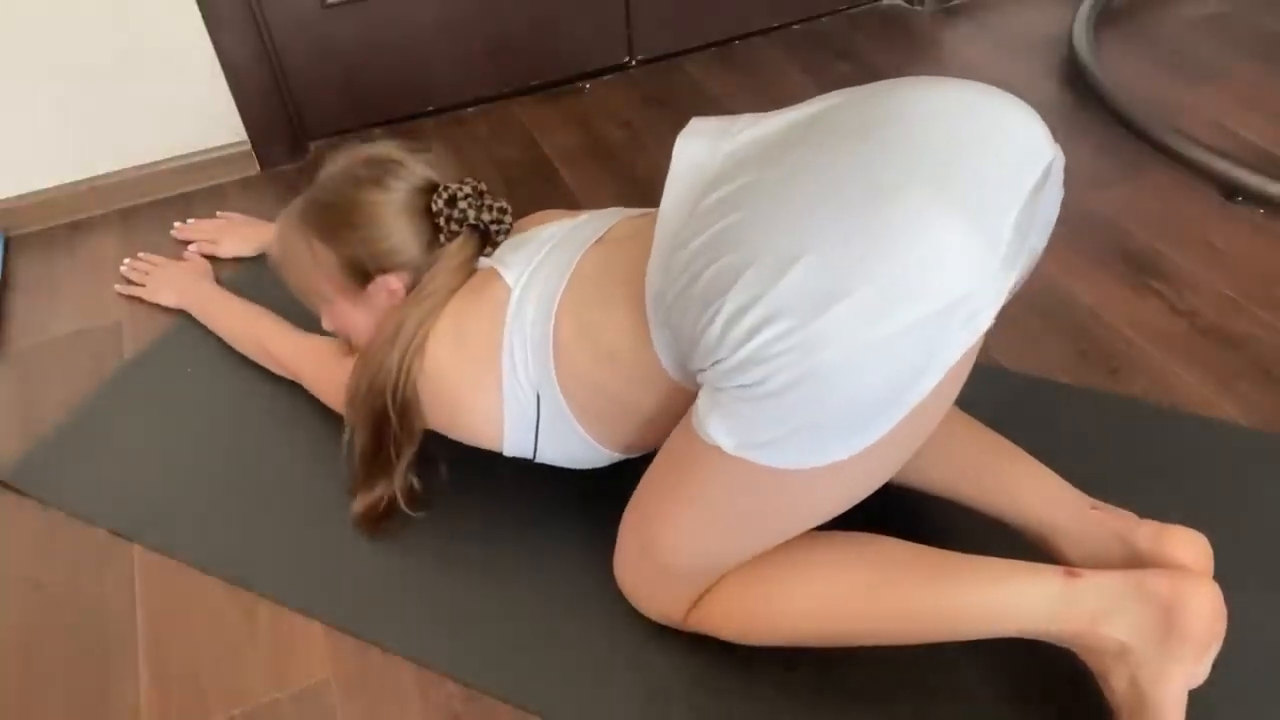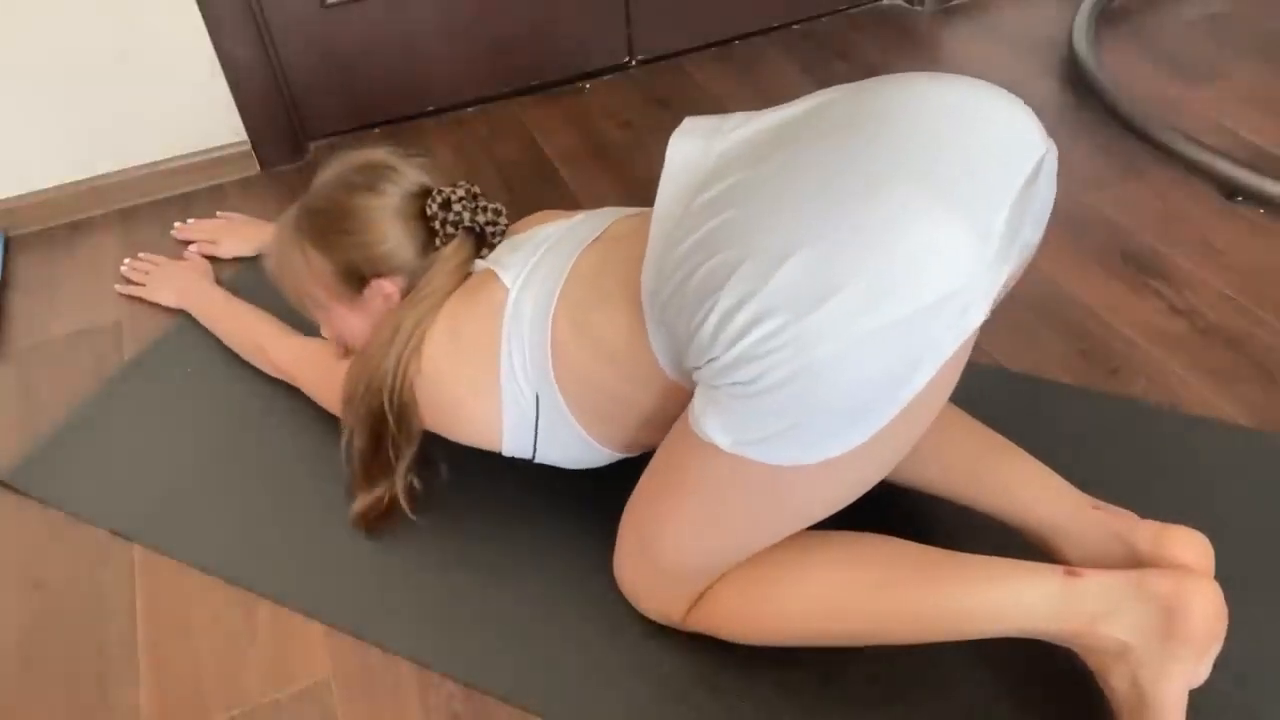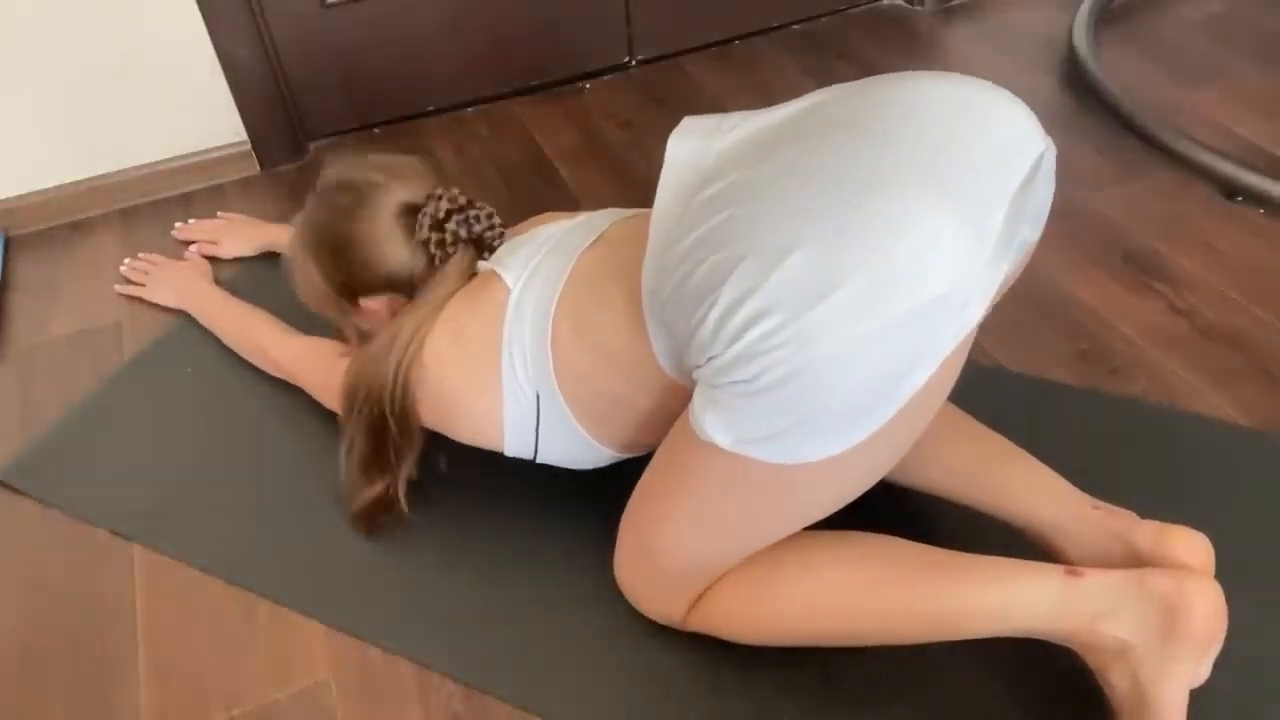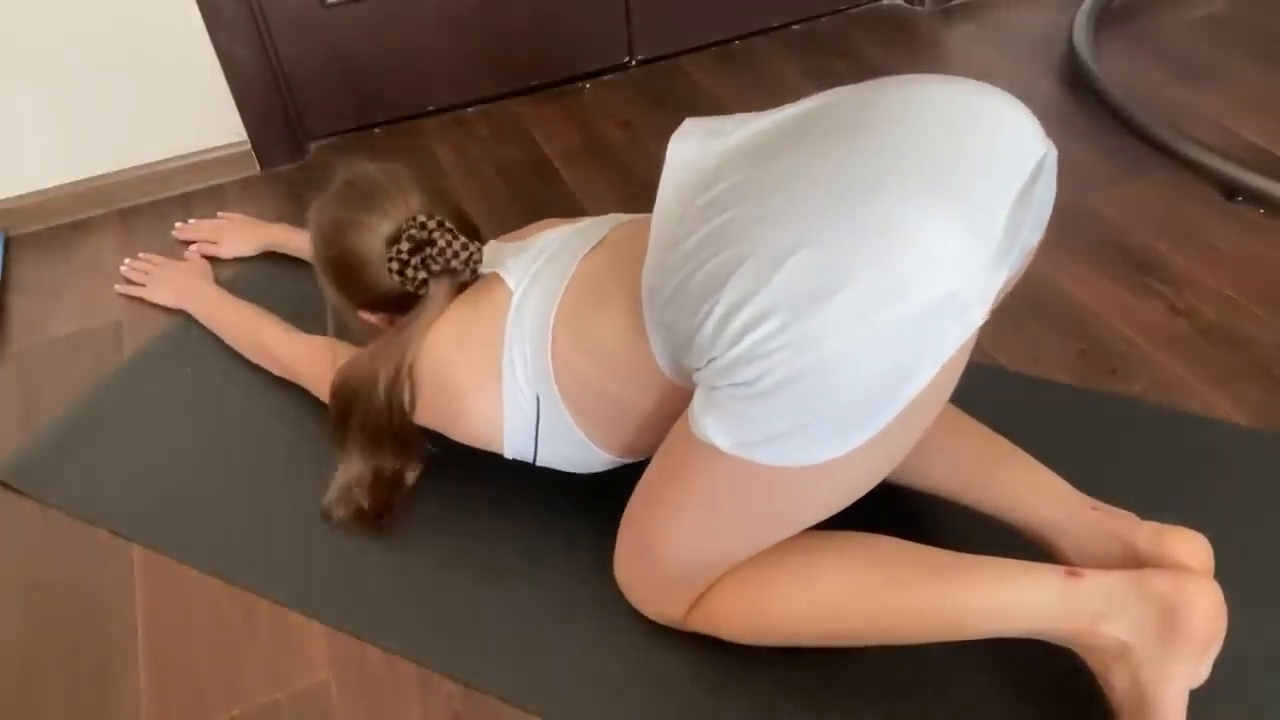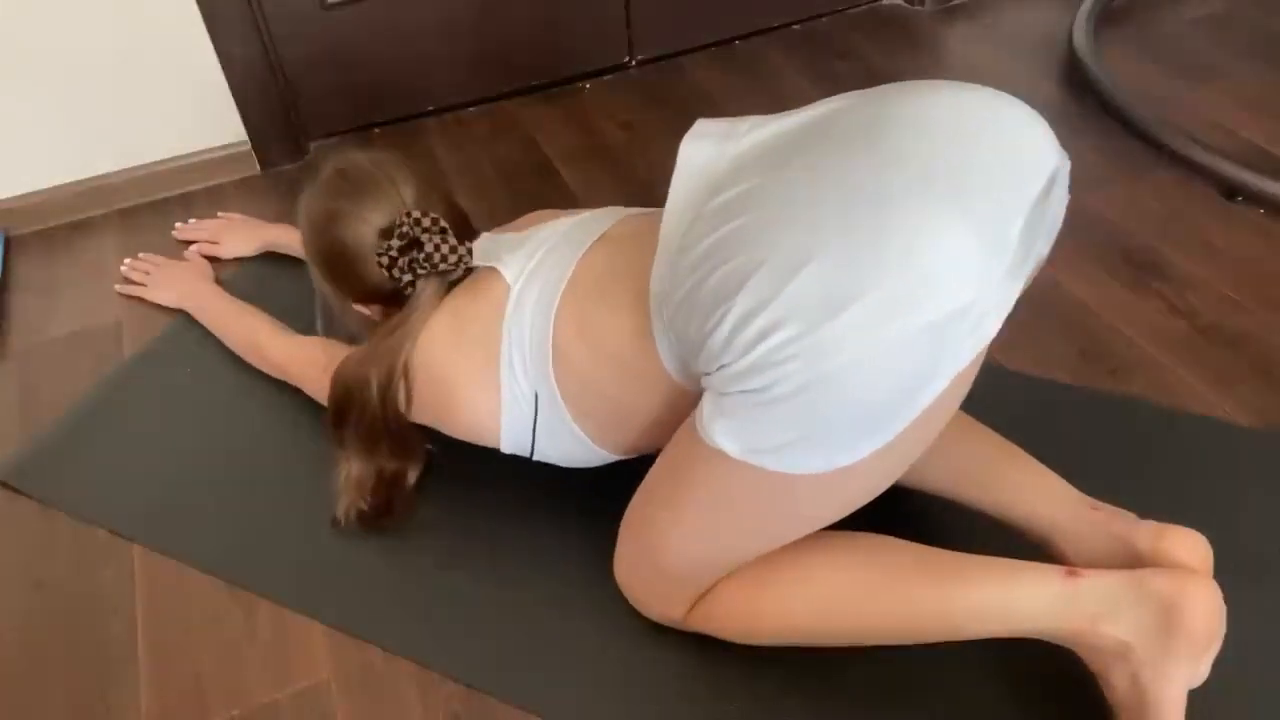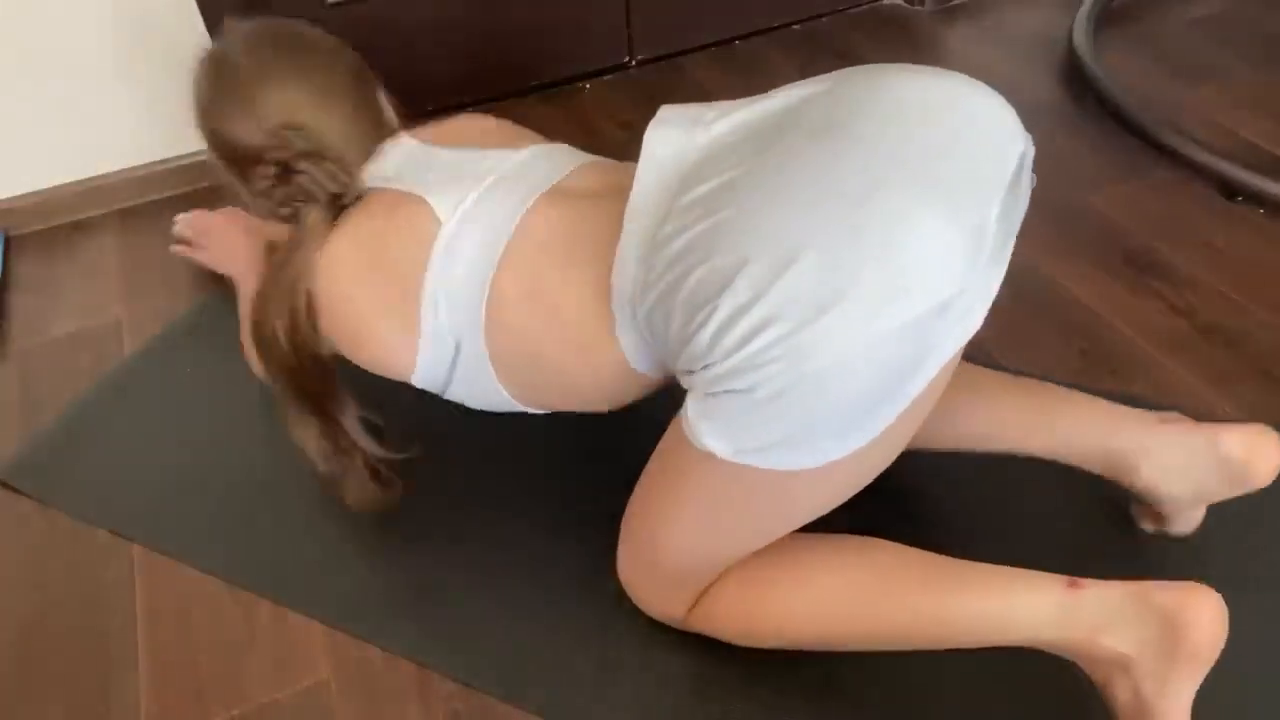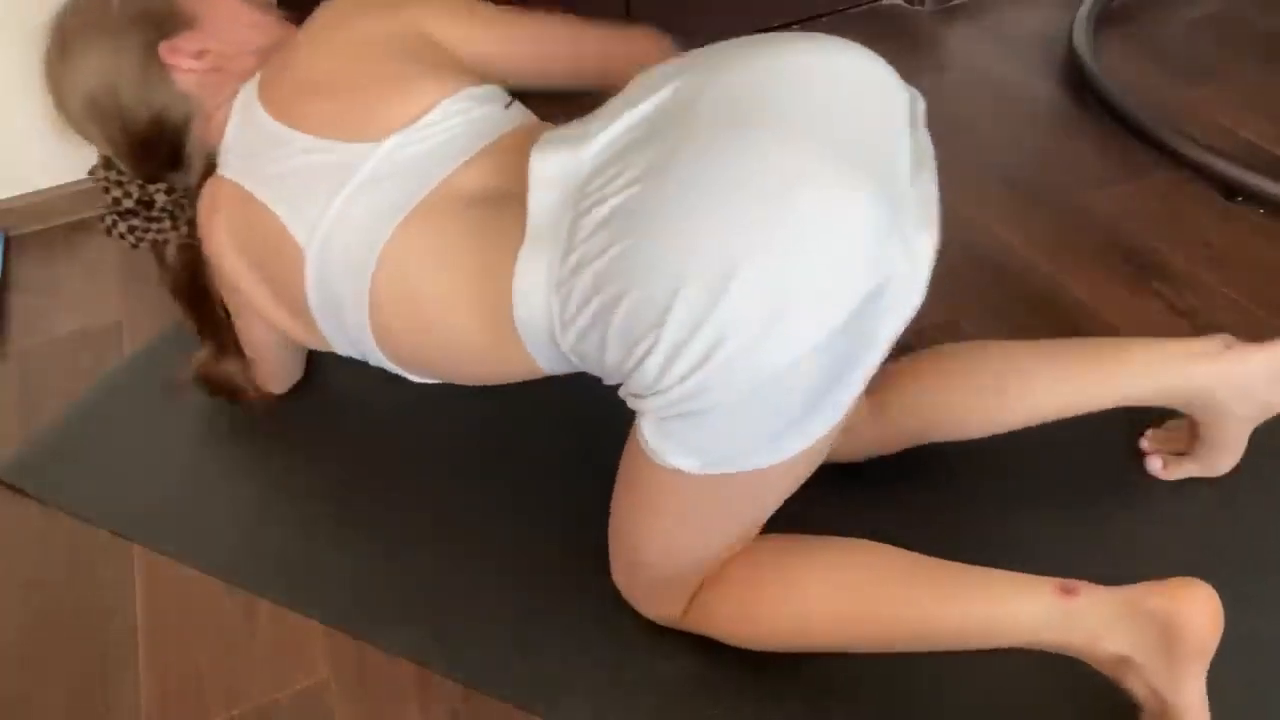
dt=0.4s
person 1, frame 1
left shoulder: (421, 367)
right shoulder: (509, 237)
left elbow: (298, 355)
right elbow: (387, 235)
left wrist: (200, 292)
right wrist: (279, 234)
left hip: (845, 296)
left knee: (668, 579)
right knee: (846, 409)
left ankle: (1105, 608)
right ankle: (1101, 529)
person 1, frame 2
left shoulder: (417, 373)
right shoulder: (503, 240)
left elbow: (296, 359)
right elbow: (378, 239)
left wrist: (198, 295)
right wrist: (278, 236)
left hip: (835, 289)
left knee: (668, 580)
right knee: (840, 406)
left ankle: (1106, 612)
right ankle: (1106, 534)
person 1, frame 3
left shoulder: (418, 372)
right shoulder: (507, 244)
left elbow: (293, 355)
right elbow: (381, 247)
left wrist: (198, 292)
right wrist: (275, 235)
left hip: (837, 288)
left knee: (669, 581)
right knee: (840, 401)
left ankle: (1109, 608)
right ankle: (1100, 529)
person 1, frame 4
left shoulder: (423, 371)
right shoulder: (513, 248)
left elbow: (298, 352)
right elbow: (399, 240)
left wrist: (201, 295)
right wrist: (273, 235)
left hip: (833, 292)
left knee: (670, 582)
right knee: (838, 408)
left ankle: (1106, 611)
right ankle: (1099, 531)
person 1, frame 5
left shoulder: (421, 366)
right shoulder: (513, 239)
left elbow: (295, 356)
right elbow: (387, 233)
left wrist: (202, 293)
right wrist: (273, 233)
left hip: (845, 296)
left knee: (668, 580)
right knee: (849, 396)
left ankle: (1106, 608)
right ankle: (1100, 529)
person 1, frame 6
left shoulder: (321, 276)
right shoulder: (460, 137)
left elbow: (281, 351)
left wrist: (246, 259)
left hip: (832, 292)
left knee: (667, 578)
right knee: (845, 382)
left ankle: (1111, 621)
right ankle: (1157, 448)
person 1, frame 7
left shoulder: (231, 226)
left elbow: (271, 376)
left hip: (744, 292)
left knee: (670, 578)
right knee: (842, 419)
right ankle: (1211, 370)
